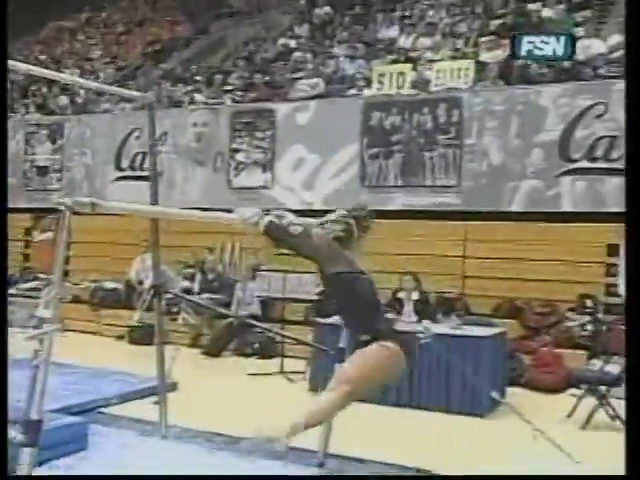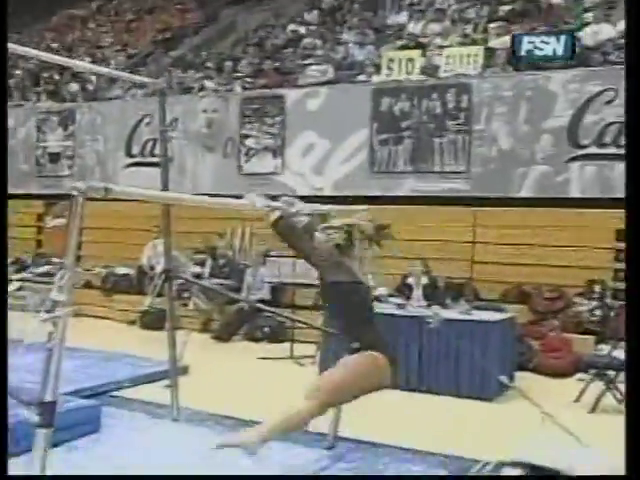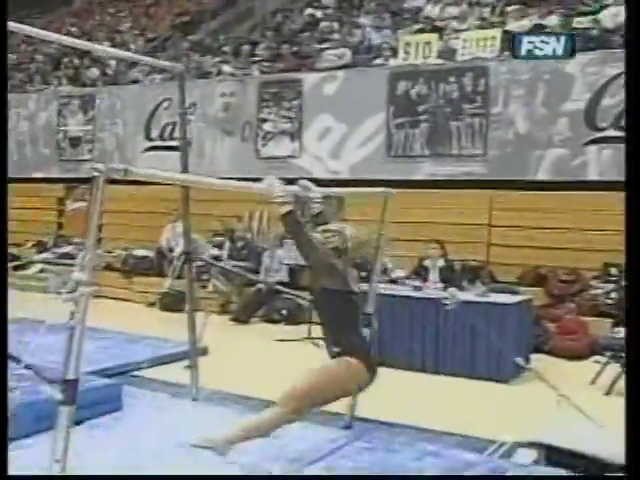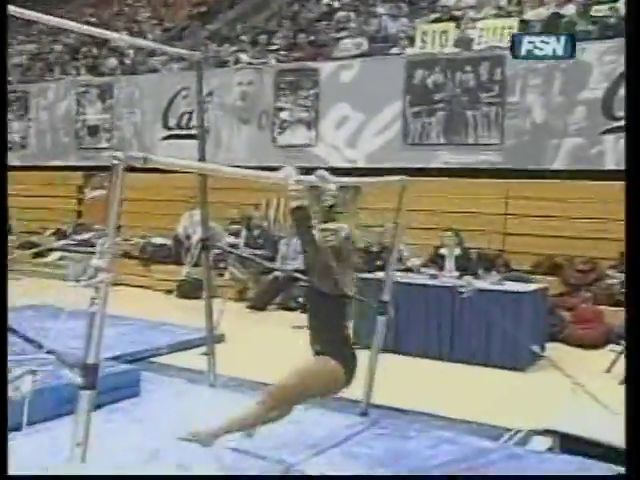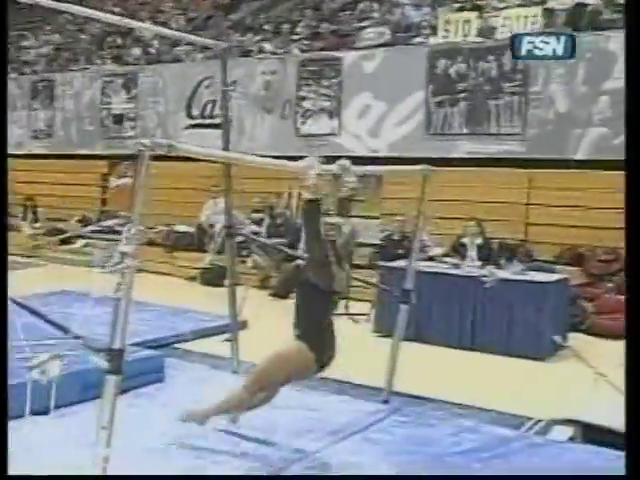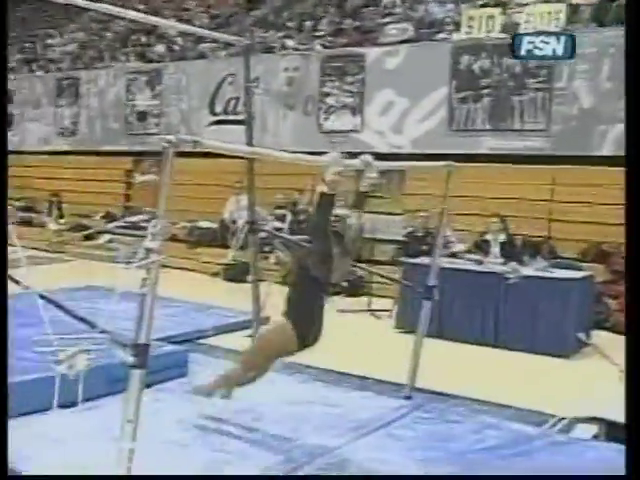
dt=0.1s
person 1, frame 1
left shoulder: (335, 258)
right shoulder: (343, 255)
left elbow: (294, 242)
right elbow: (306, 241)
left wrist: (259, 219)
right wrist: (279, 219)
left hip: (385, 347)
right hip: (381, 343)
left knee: (339, 388)
left ankle: (286, 430)
person 1, frame 2
left shoulder: (333, 266)
right shoulder: (345, 263)
left elbow: (301, 242)
right elbow: (309, 237)
left wrist: (272, 212)
right wrist: (298, 212)
left hip: (373, 356)
right hip: (369, 351)
left knee: (316, 396)
right knee: (322, 390)
left ankle: (255, 435)
person 1, frame 3
left shoulder: (329, 272)
right shoulder: (342, 271)
left elbow: (304, 242)
right elbow: (334, 236)
left wrist: (285, 206)
right wrist: (315, 203)
left hip: (354, 364)
right hip: (356, 359)
left knee: (290, 402)
right knee: (297, 403)
left ankle: (228, 439)
person 1, frame 4
left shoulder: (326, 274)
right shoulder: (341, 271)
left elbow: (309, 241)
right elbow: (329, 230)
left wrist: (298, 202)
right wrist: (329, 200)
left hip: (334, 362)
right hip: (340, 358)
left knee: (271, 399)
right knee: (283, 402)
left ankle: (213, 432)
person 1, frame 5
left shoulder: (320, 268)
right shoulder: (339, 265)
left elbow: (313, 231)
right elbow: (340, 232)
left hip: (312, 348)
right hip: (321, 346)
left knee: (254, 384)
right knee: (270, 386)
left ankle: (205, 413)
right ankle: (236, 408)
person 1, frame 6
left shoulder: (322, 257)
right shoulder: (343, 255)
left elbow: (319, 226)
left hip: (297, 325)
right hip: (307, 326)
left knee: (248, 361)
right knee: (262, 360)
left ankle: (215, 385)
